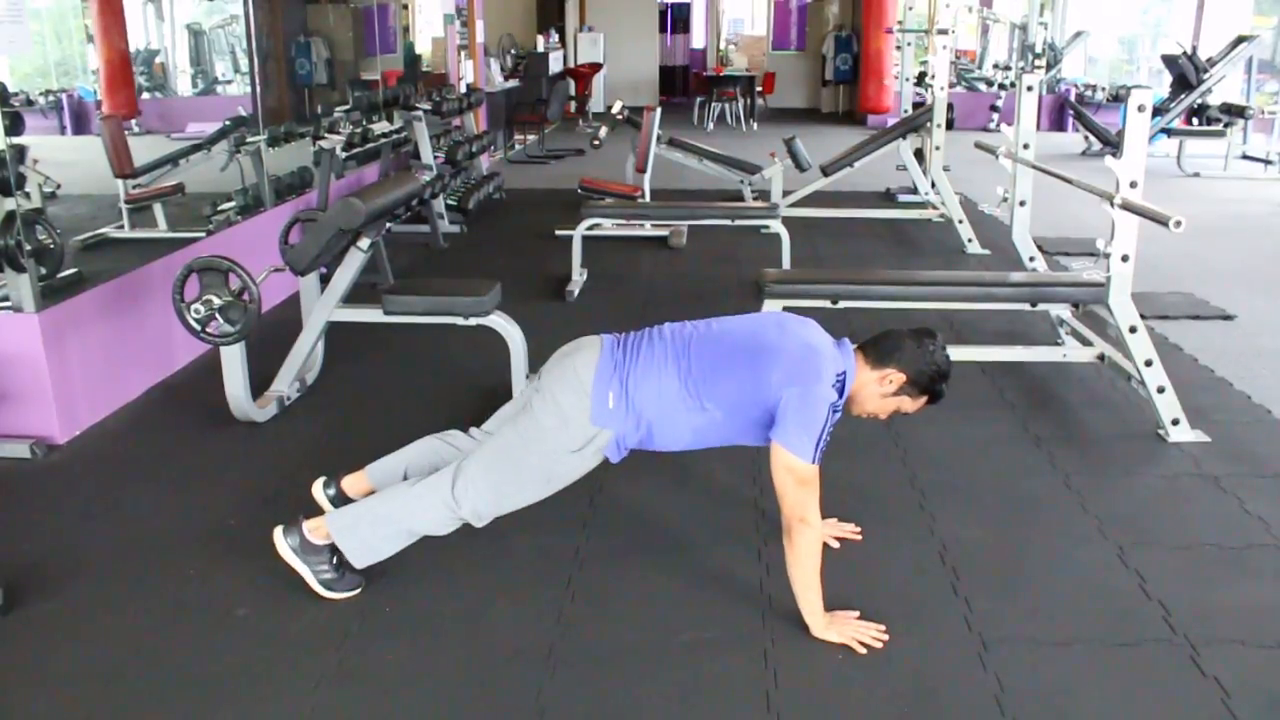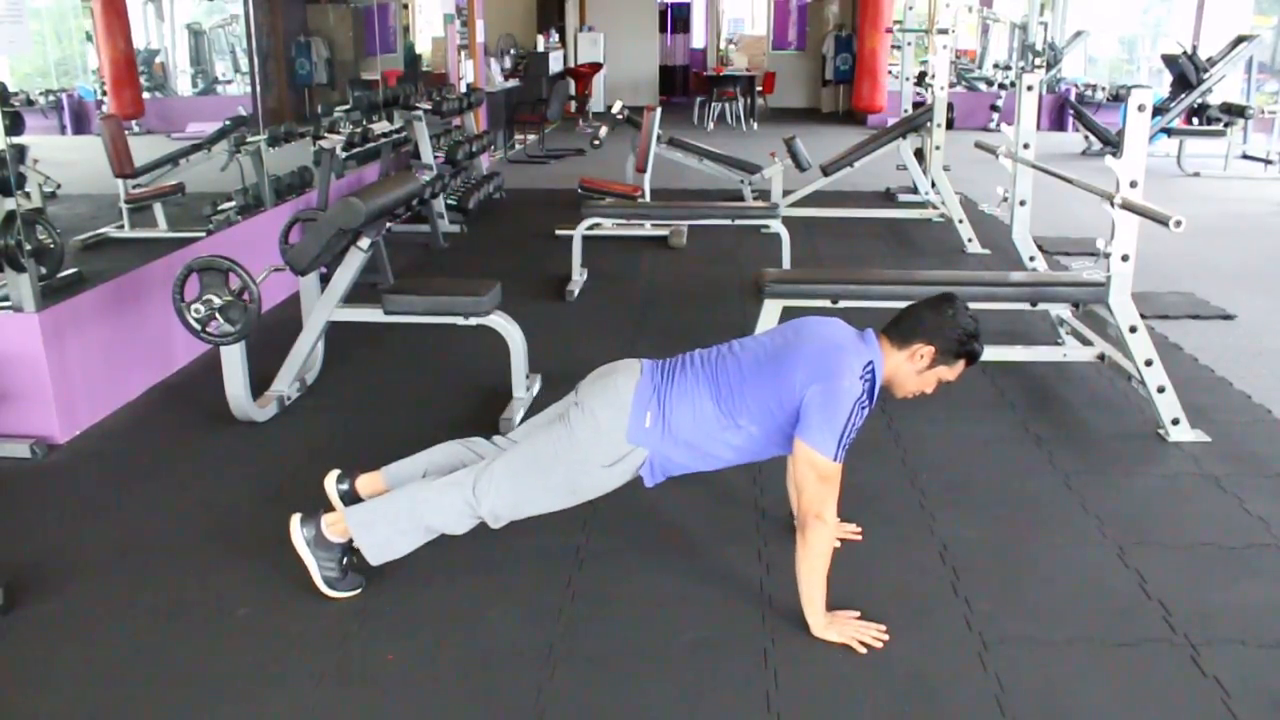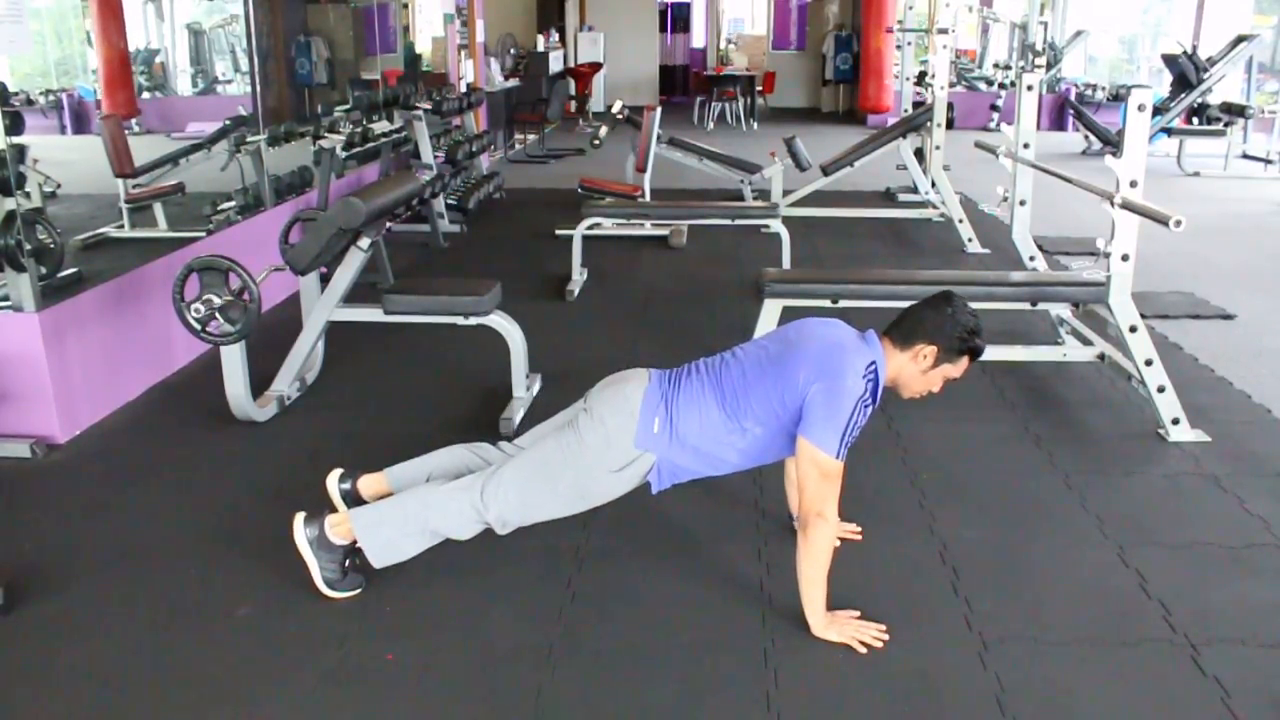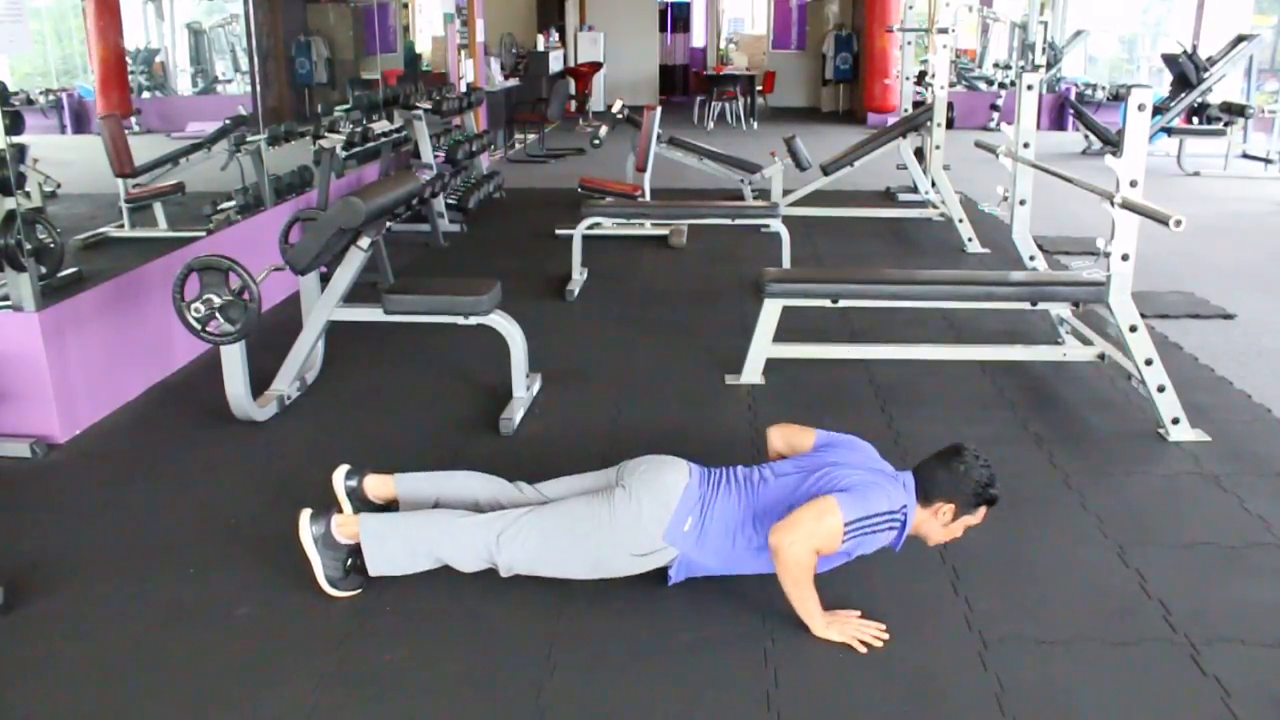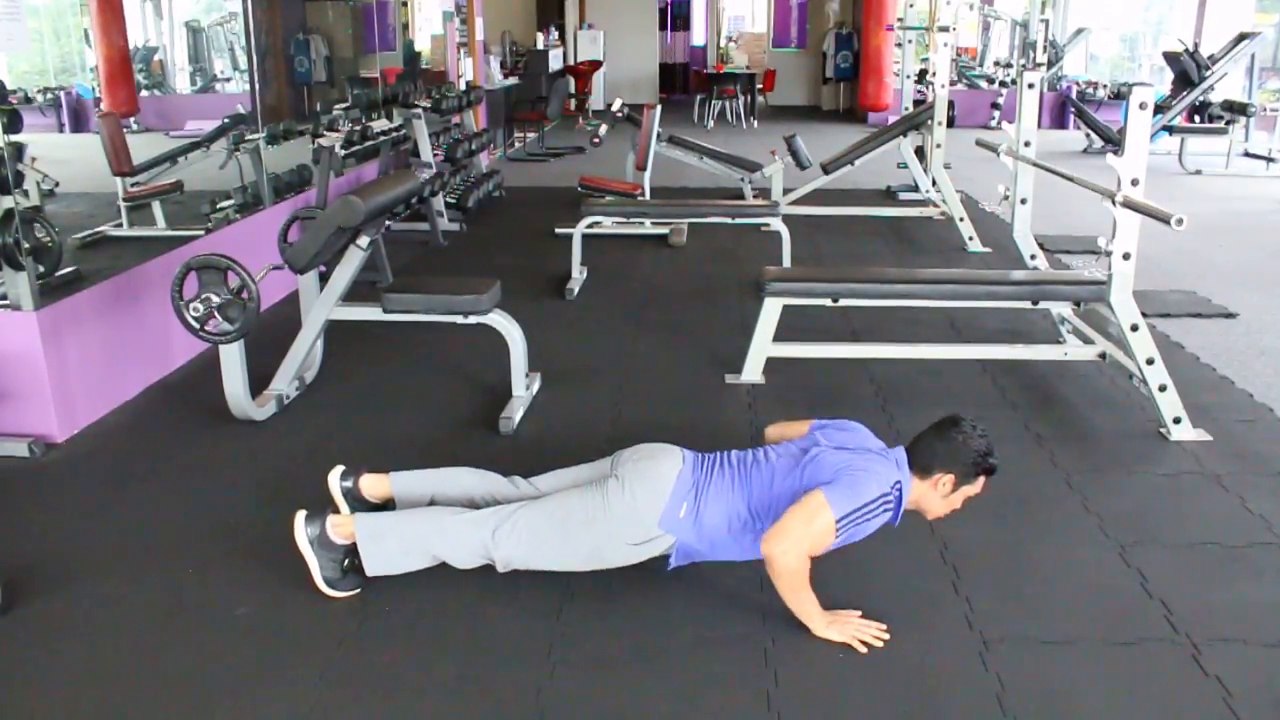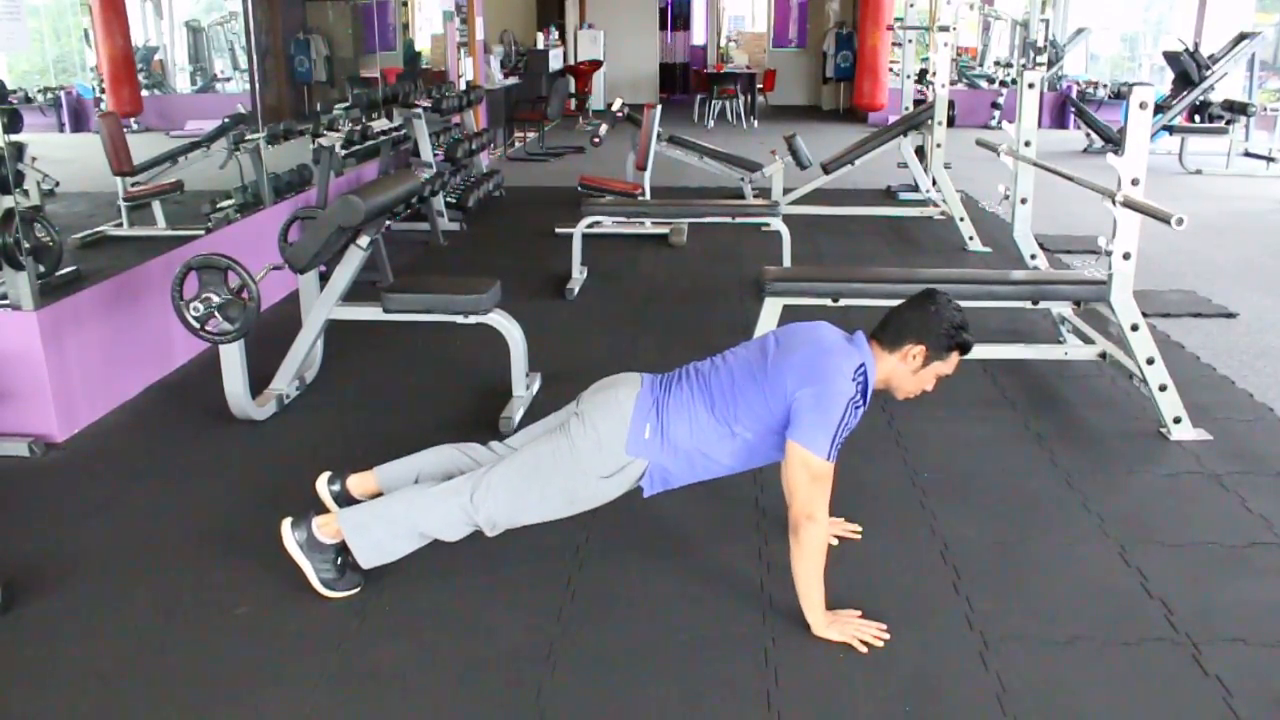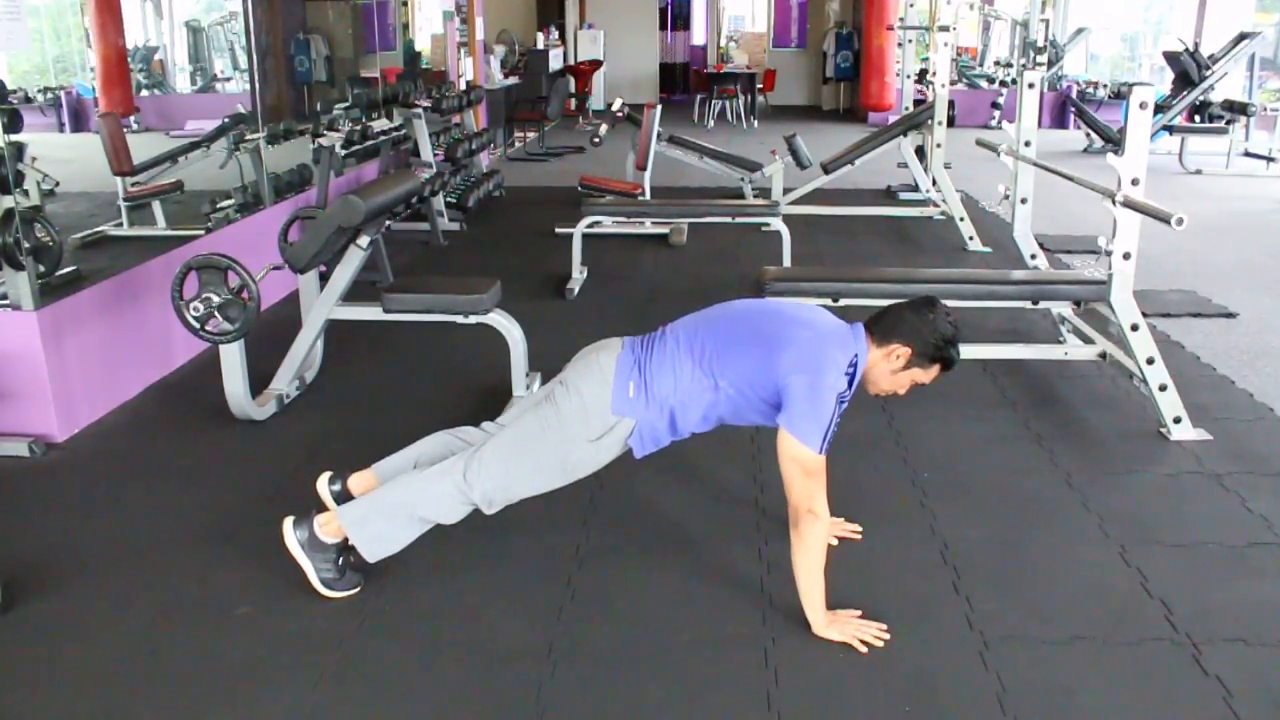
dt=0.7s
person 1, frame 1
left shoulder: (815, 344)
right shoulder: (818, 389)
right elbow: (798, 519)
left wrist: (805, 519)
right wrist: (818, 620)
left hip: (594, 367)
right hip: (597, 407)
left knee: (477, 447)
right knee: (468, 492)
left ankle: (349, 488)
right ankle: (316, 535)
person 1, frame 2
left shoulder: (839, 338)
right shoulder: (847, 384)
left elbow: (794, 438)
right elbow: (818, 514)
left wrist: (809, 519)
right wrist: (818, 619)
left hip: (629, 390)
right hip: (630, 431)
left knee: (501, 453)
right knee: (487, 493)
left ankle: (360, 485)
right ankle: (332, 530)
person 1, frame 3
left shoulder: (838, 338)
right shoulder: (850, 382)
right elbow: (820, 515)
left wrist: (806, 517)
right wrist: (819, 619)
left hip: (635, 401)
right hip: (636, 437)
left knee: (500, 462)
right knee: (491, 501)
left ankle: (362, 487)
right ankle: (333, 532)
person 1, frame 4
left shoulder: (866, 460)
right shoulder: (883, 506)
left elbow: (778, 435)
right elbow: (786, 541)
right wrist: (818, 620)
left hip: (667, 484)
right hip: (663, 524)
left knee: (518, 502)
right knee: (502, 540)
left ankle: (371, 488)
right ankle: (343, 531)
person 1, frame 5
left shoulder: (863, 442)
right shoulder: (876, 485)
right elbow: (778, 552)
right wrist: (819, 621)
left hip: (662, 472)
right hip: (658, 510)
left knee: (513, 493)
right knee: (495, 535)
left ankle: (367, 489)
right ankle: (337, 535)
person 1, frame 6
left shoulder: (832, 342)
right shoulder: (837, 385)
left elbow: (794, 462)
right elbow: (806, 516)
left wrist: (812, 516)
right wrist: (819, 618)
left hip: (629, 406)
right hip: (629, 444)
left knee: (491, 462)
right knee: (482, 503)
left ankle: (354, 486)
right ankle: (323, 533)
person 1, frame 7
left shoulder: (828, 332)
right shoulder: (825, 374)
right elbow: (805, 508)
left wrist: (813, 516)
right wrist: (819, 617)
left hip: (617, 373)
right hip: (617, 405)
left knee: (487, 444)
right knee: (479, 479)
left ankle: (352, 485)
right ankle: (326, 529)
